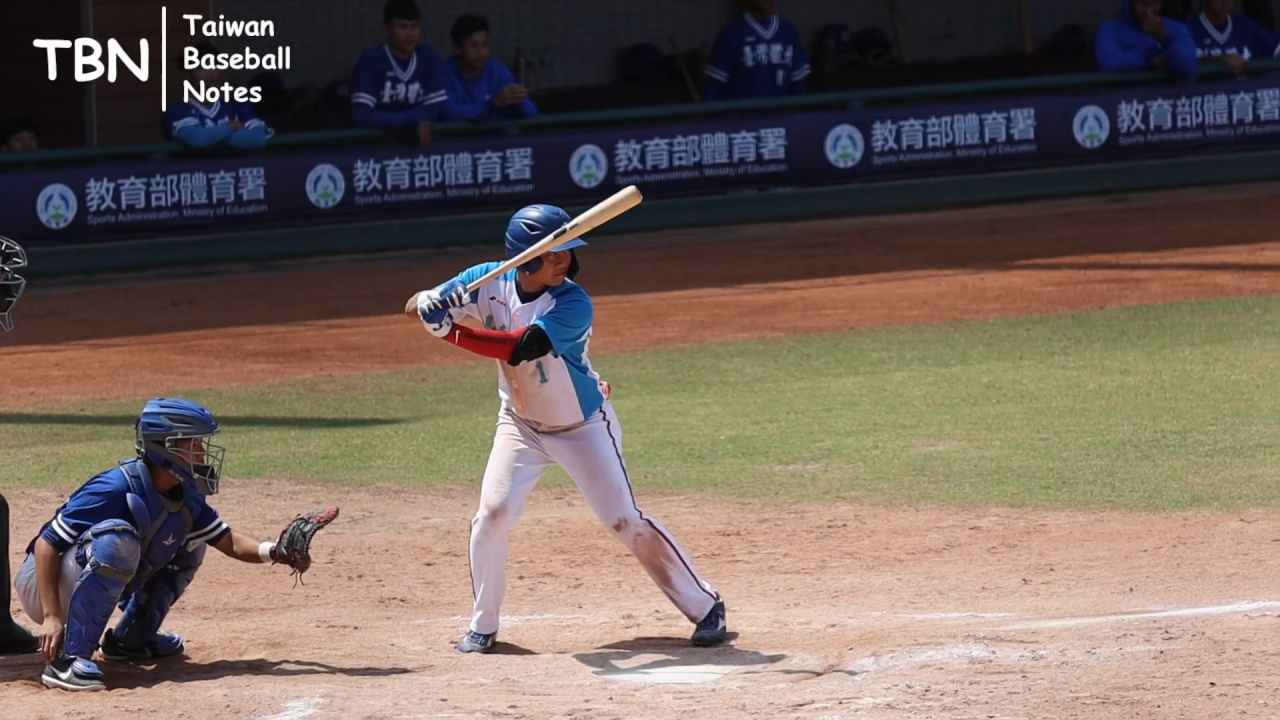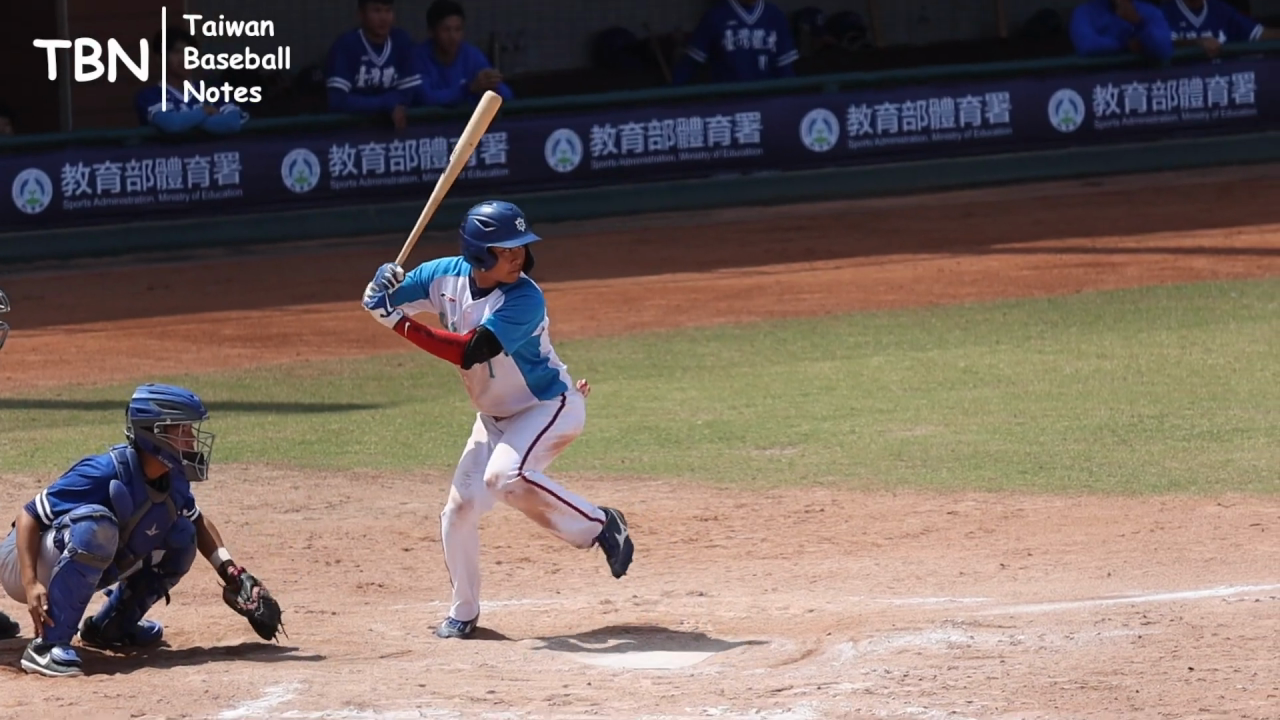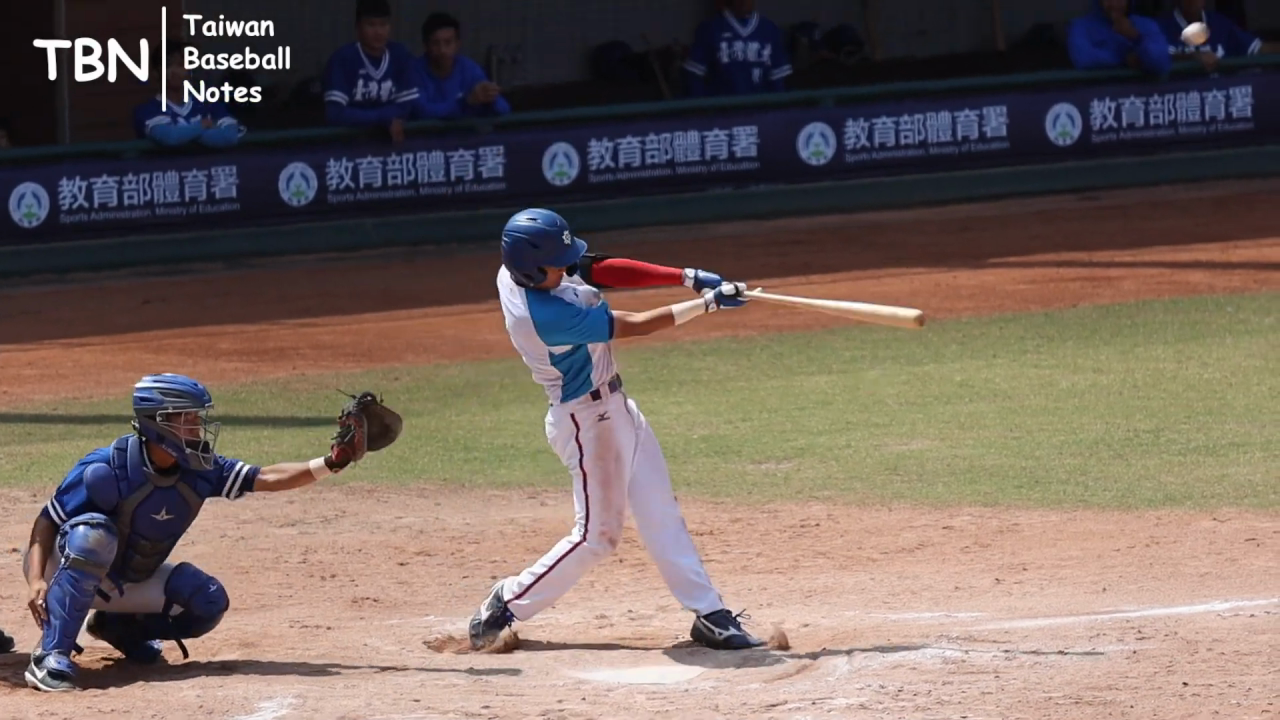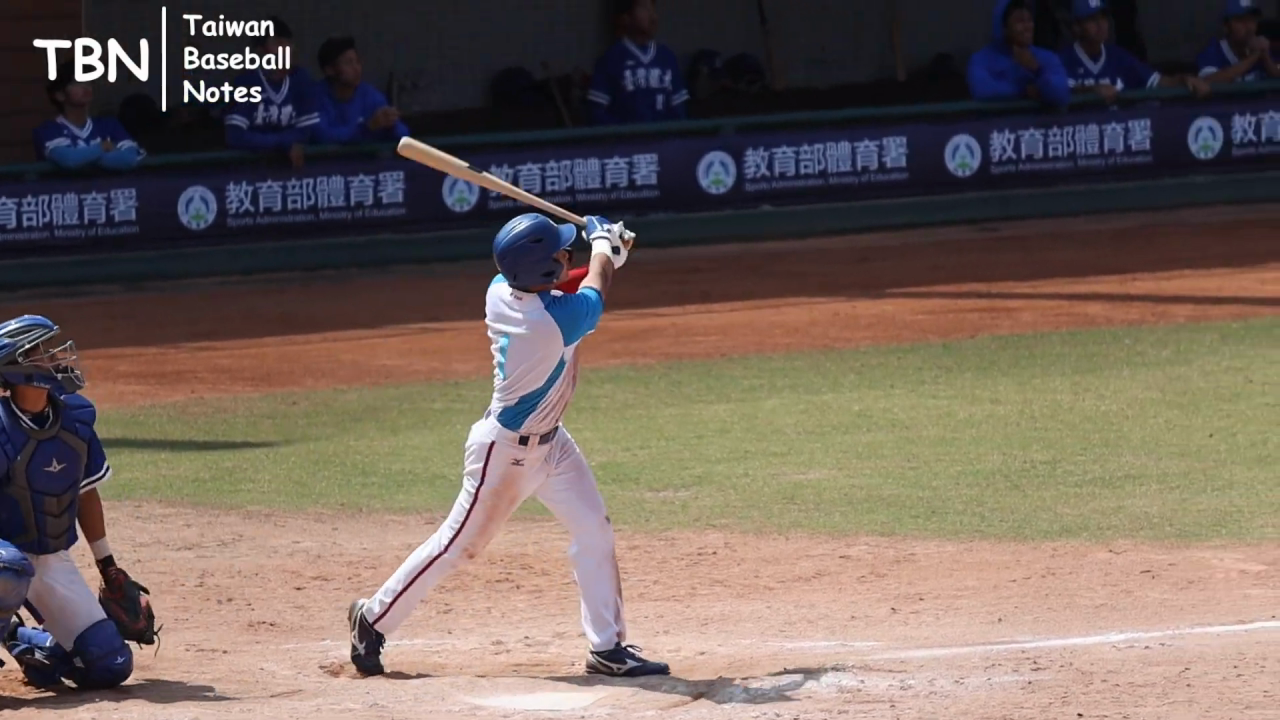
dt=0.5s
person 1, frame 1
left shoulder: (574, 304)
right shoulder: (490, 281)
left elbow: (520, 348)
right elbow: (416, 305)
left wrist: (452, 332)
right wrist: (434, 301)
left hip: (584, 425)
right hip: (520, 422)
left knee: (625, 520)
right knee: (493, 515)
left ankle: (705, 606)
right ankle: (483, 626)
person 1, frame 2
left shoulder: (525, 300)
right shoulder: (444, 275)
left elbow: (469, 352)
right elbow: (374, 300)
left wrist: (400, 323)
right wrist: (383, 284)
left hip: (550, 406)
right hip: (496, 417)
left knee: (504, 477)
right knee: (460, 509)
left ankle: (599, 524)
right ankle: (464, 611)
person 1, frame 3
left shoulder: (517, 270)
right shoulder: (550, 316)
left elbow: (604, 270)
right elbow: (627, 328)
left wrist: (692, 278)
right wrist: (696, 307)
left hip: (610, 407)
right hip: (586, 420)
left knee: (661, 510)
right knee: (597, 534)
left ankle: (709, 614)
right ankle: (504, 603)
person 1, frame 4
left shoulder: (501, 288)
right shoulder: (564, 319)
left elbow: (549, 290)
right elbow: (595, 293)
left wrist: (604, 255)
right wrist: (602, 240)
left hip: (548, 440)
right hip: (507, 451)
left knee: (595, 533)
right knee: (457, 546)
left ankle: (607, 647)
person 2, frame 1
left shoulder: (187, 493)
right shoulder: (116, 490)
left elbow: (230, 541)
right elbow: (47, 543)
left wrist: (274, 551)
right wrist: (50, 615)
left hip: (101, 589)
right hip: (45, 586)
left knee: (190, 542)
right knee: (118, 539)
left ankle: (130, 638)
right ankle: (67, 659)
person 2, frame 2
left shoulder: (174, 480)
right shoulder: (105, 475)
left elbow: (198, 522)
right elbow: (28, 518)
left wrist: (227, 567)
right wrist: (31, 583)
left hip: (83, 572)
left knee: (180, 537)
right knee: (97, 526)
left ankle: (111, 626)
right ankle: (47, 645)
person 2, frame 3
left shoulder: (198, 469)
right shoulder: (106, 468)
left elbow: (264, 480)
right elbow: (46, 522)
left wrist: (328, 464)
right wrist: (37, 580)
left hip: (134, 581)
right hip: (74, 571)
left knee: (208, 604)
right knee: (93, 533)
left ankle: (118, 627)
right ankle: (51, 655)
person 2, frame 4
left shoulder: (76, 418)
left elbow: (87, 493)
left wrist: (108, 565)
left hip: (52, 560)
left knee: (109, 666)
left ankle: (35, 645)
